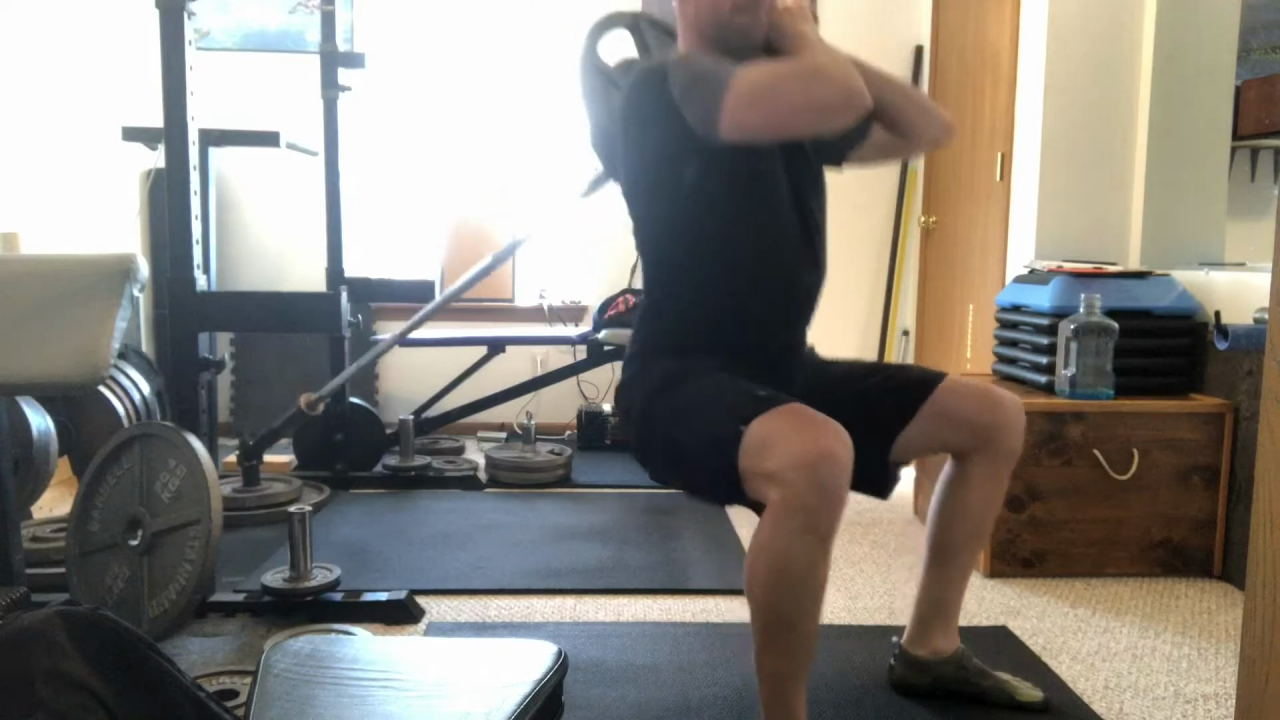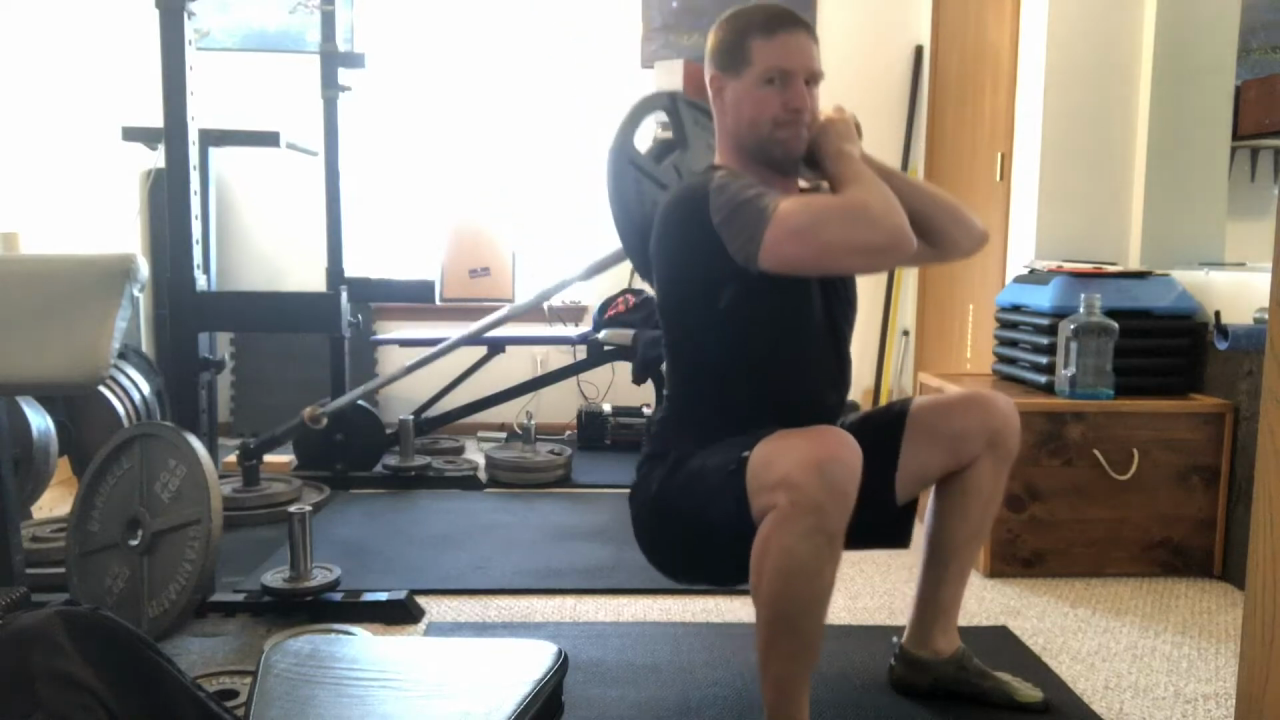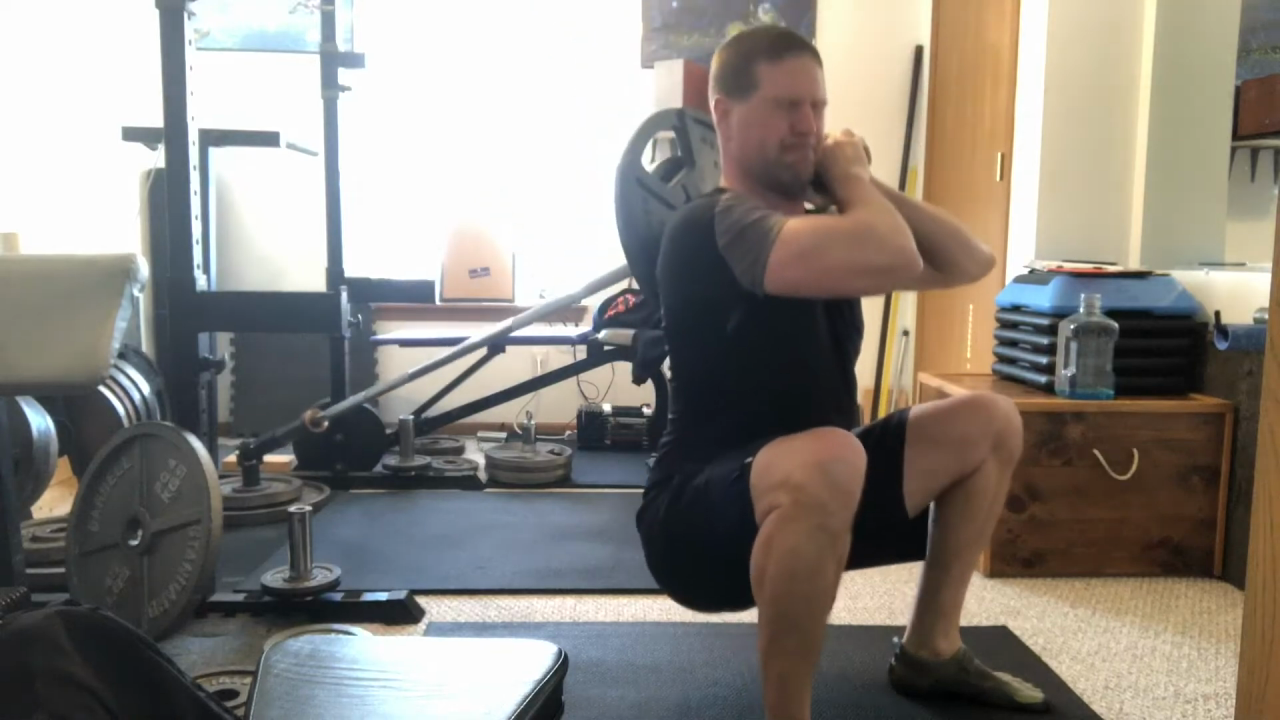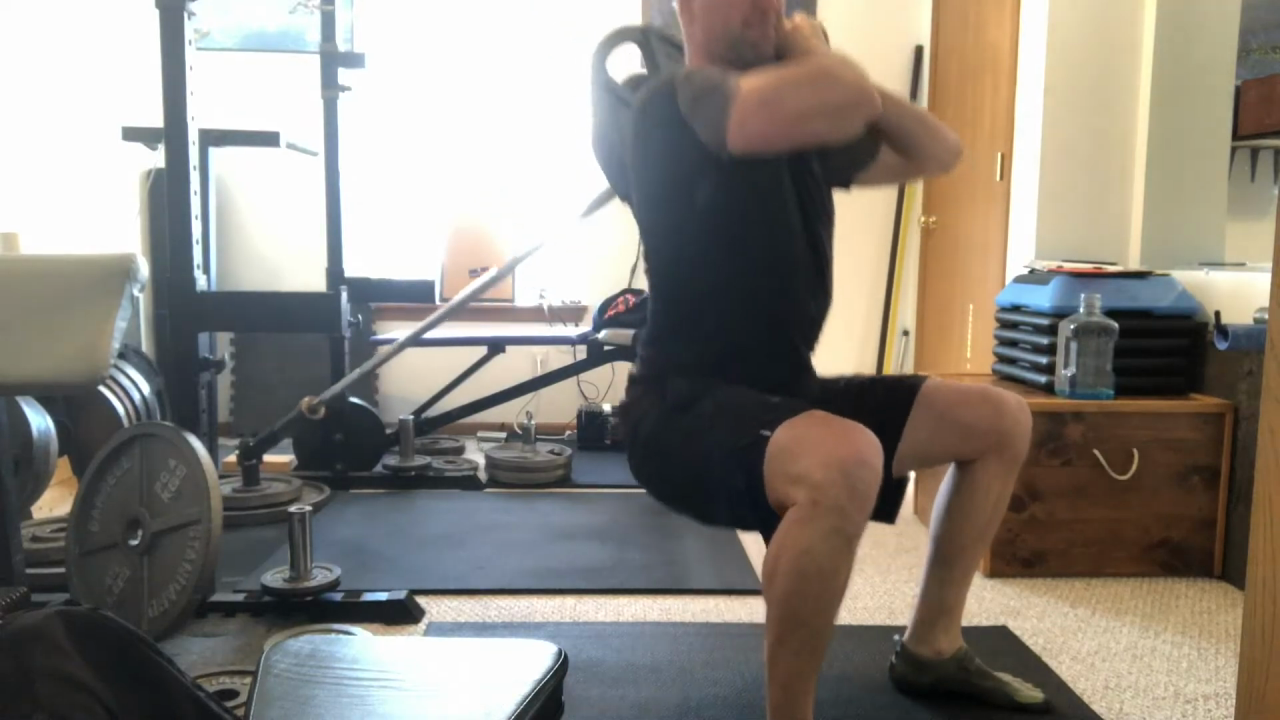
dt=0.4s
person 1, frame 1
left shoulder: (793, 96)
right shoulder: (673, 87)
left elbow: (928, 128)
right elbow: (837, 97)
left hip: (779, 372)
right hip: (684, 383)
left knee: (994, 420)
right knee: (815, 457)
left ankle: (929, 648)
person 1, frame 2
left shoulder: (812, 210)
right shoulder: (712, 206)
left elbow: (962, 236)
right elbow: (885, 239)
left wrist: (852, 159)
right wrist: (843, 153)
left hip: (785, 468)
right hip: (691, 491)
left knee: (988, 421)
right knee: (822, 463)
left ankle: (929, 650)
person 1, frame 3
left shoulder: (819, 232)
right shoulder: (716, 229)
left elbow: (969, 262)
right elbow: (890, 260)
left wrist: (859, 182)
right wrist: (851, 176)
left hip: (801, 495)
right hip: (696, 516)
left knee: (991, 423)
right knee: (826, 463)
left ankle: (930, 650)
person 1, frame 4
left shoulder: (800, 129)
right shoulder: (681, 104)
left elbow: (937, 150)
right elbow: (841, 102)
left hip: (782, 395)
right hip: (689, 412)
left knee: (1000, 421)
right knee: (845, 463)
left ankle: (930, 647)
